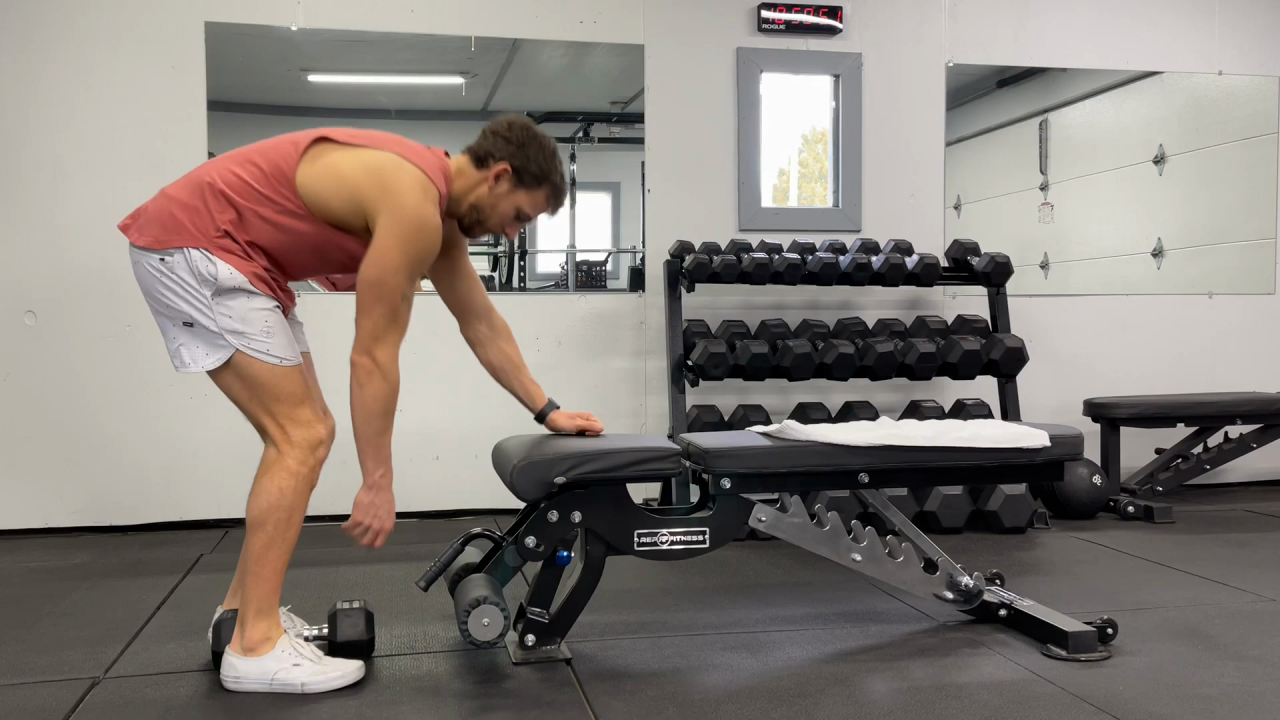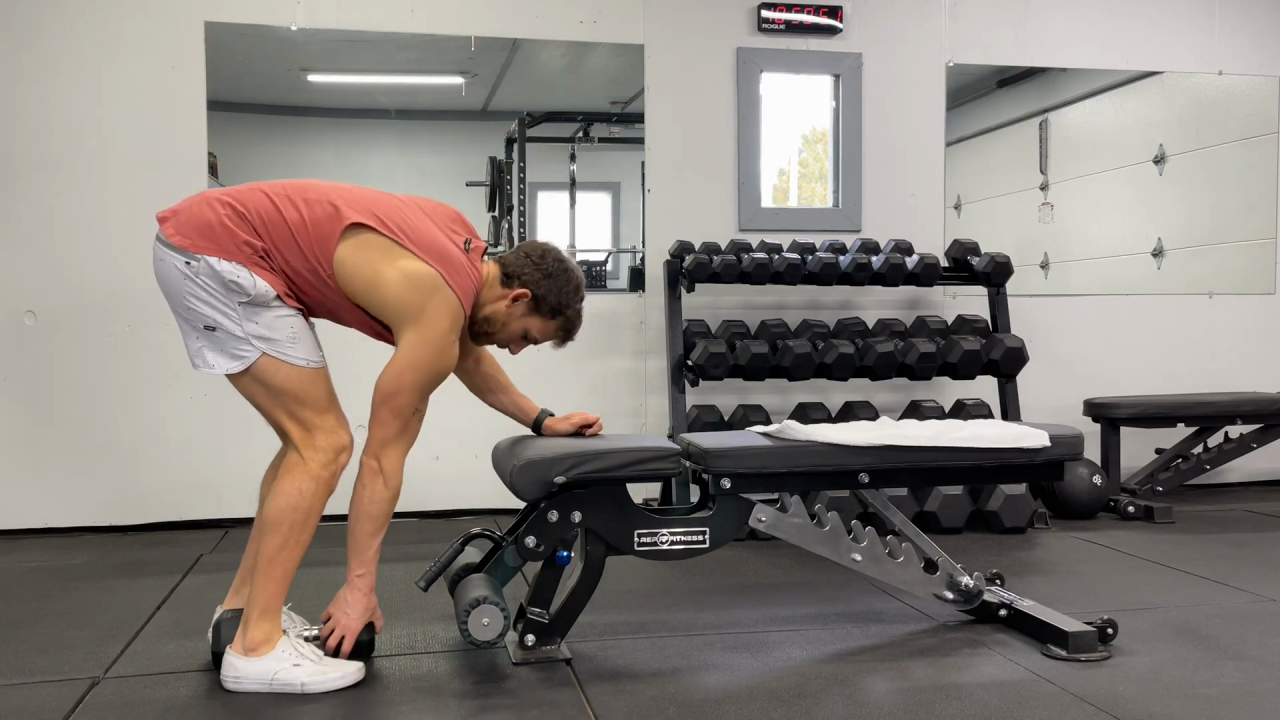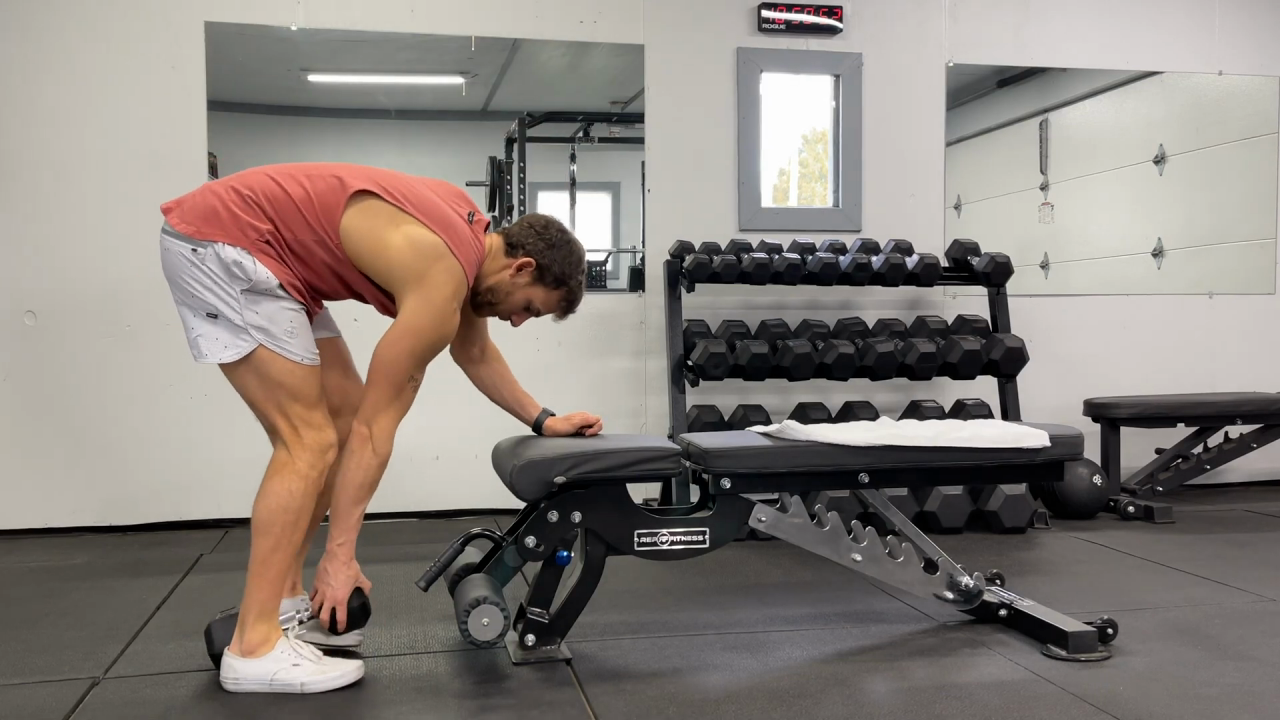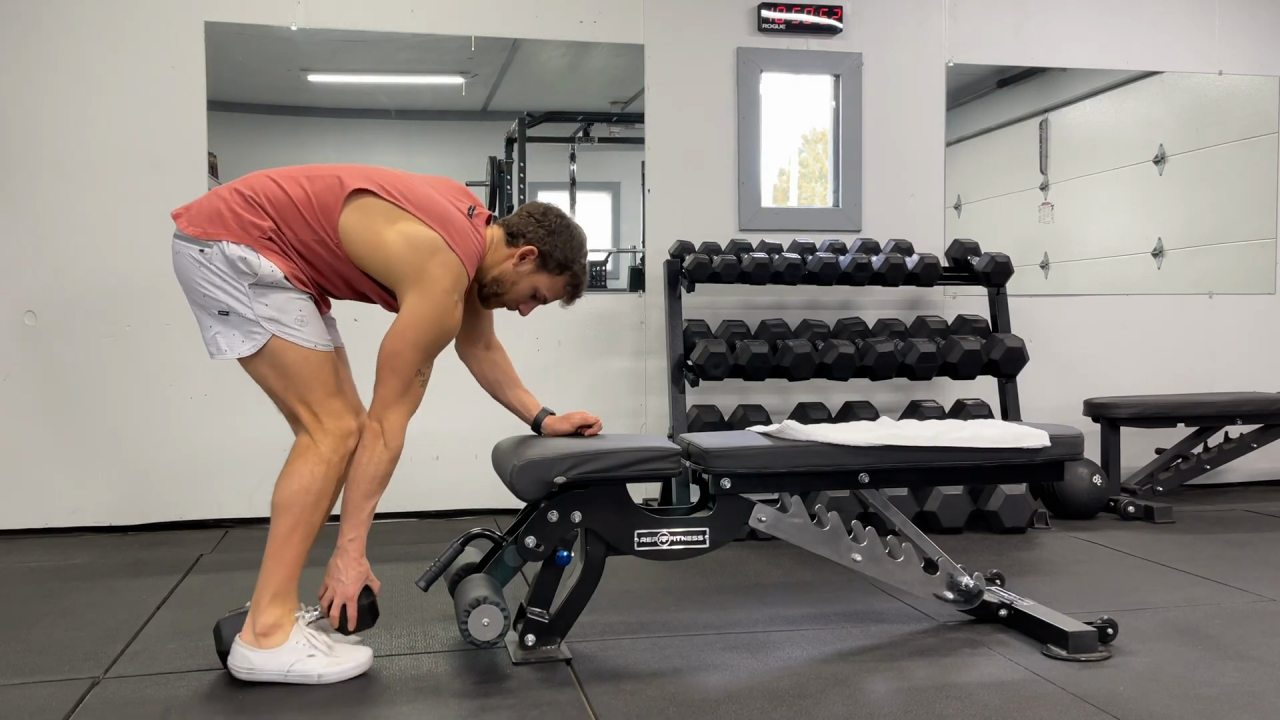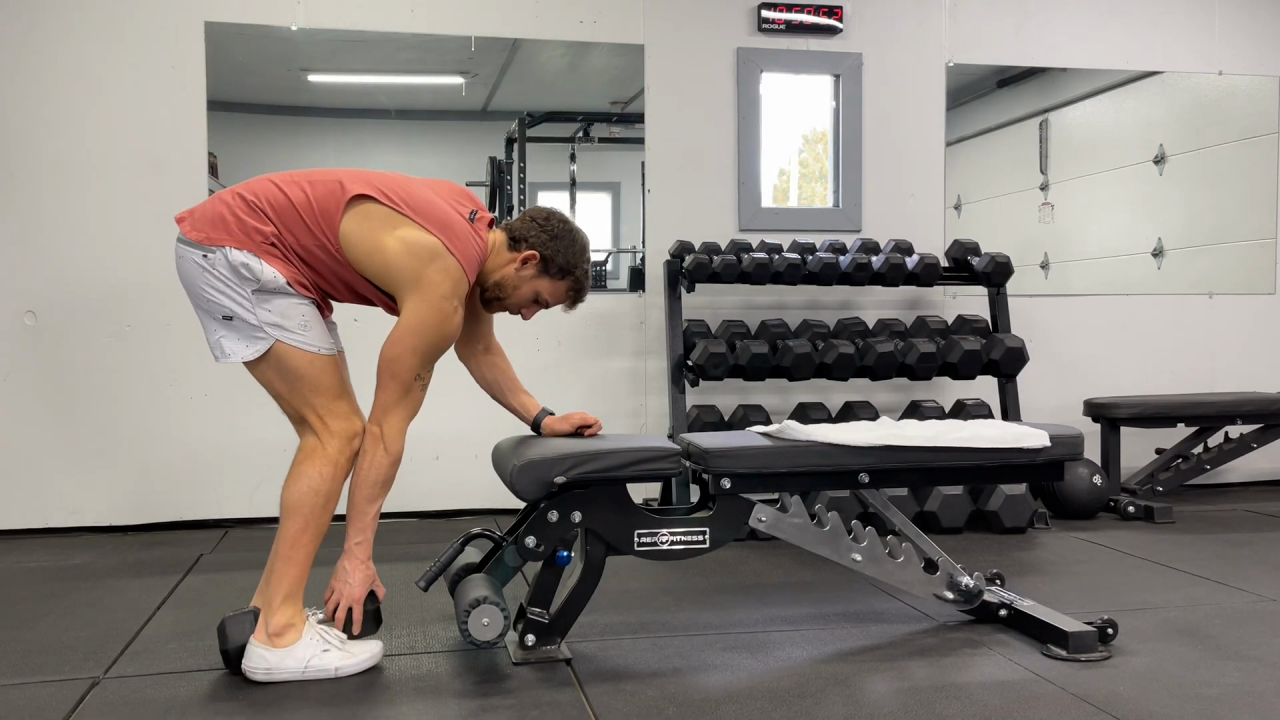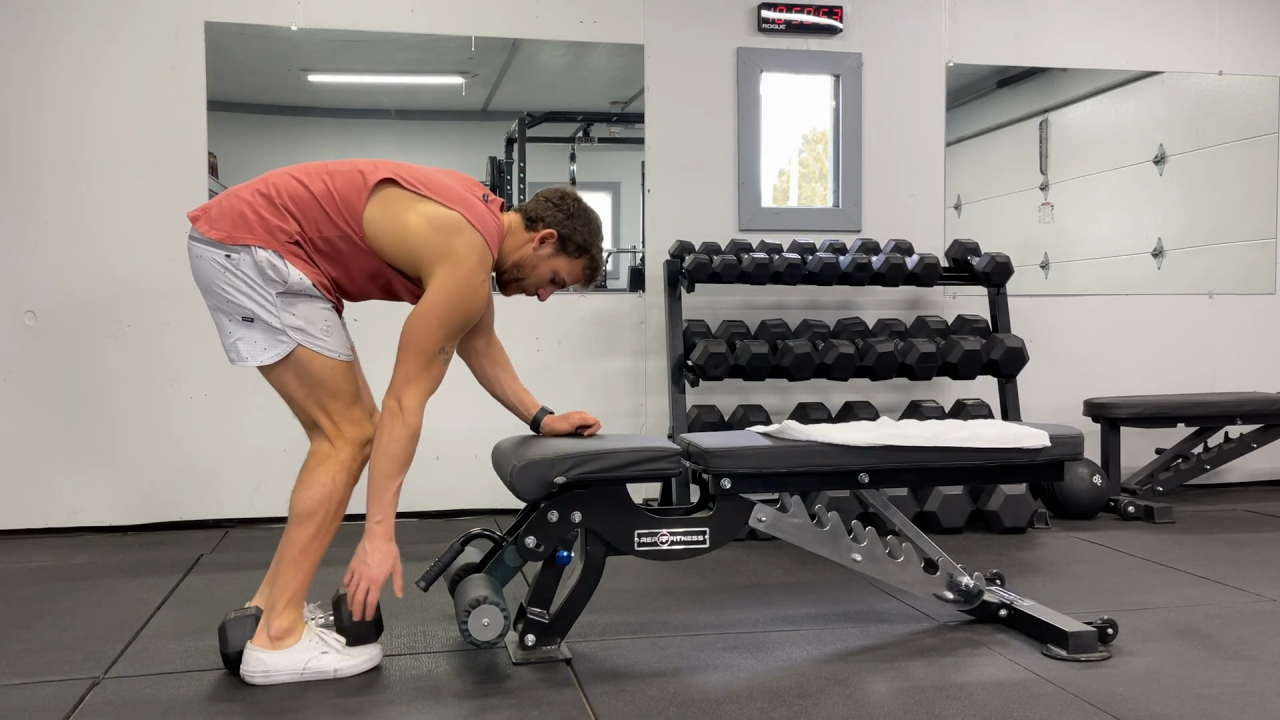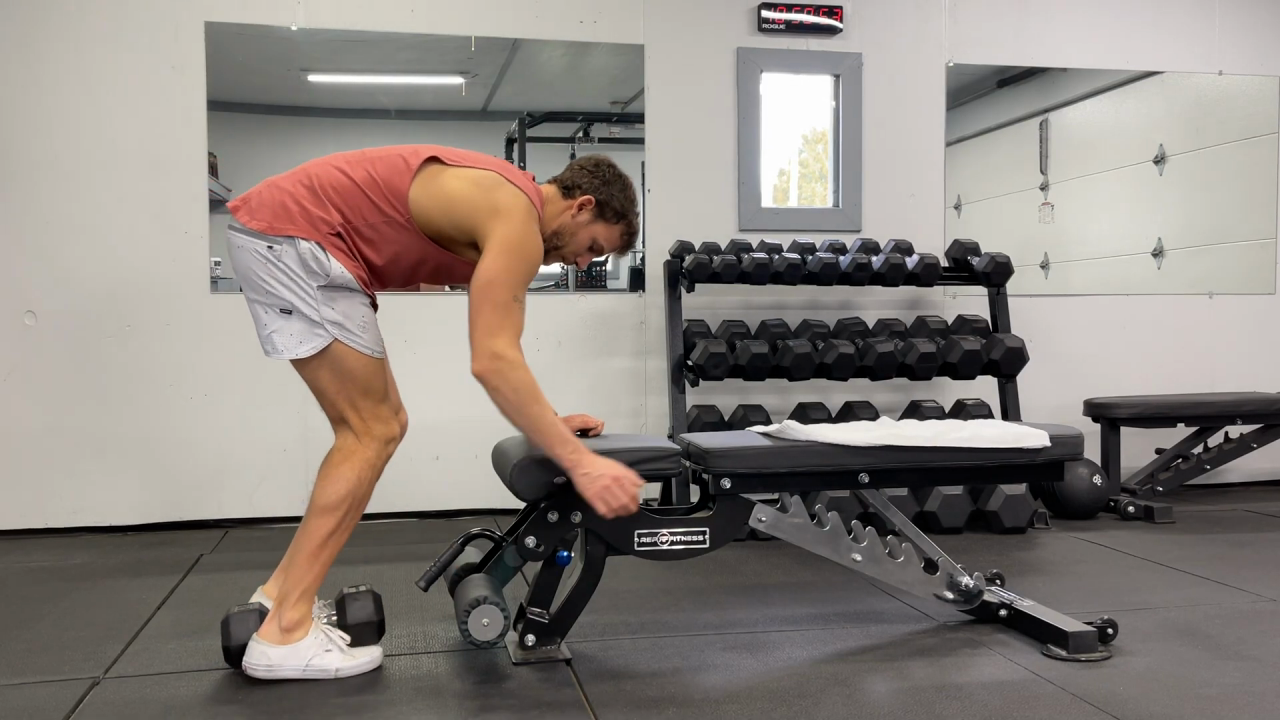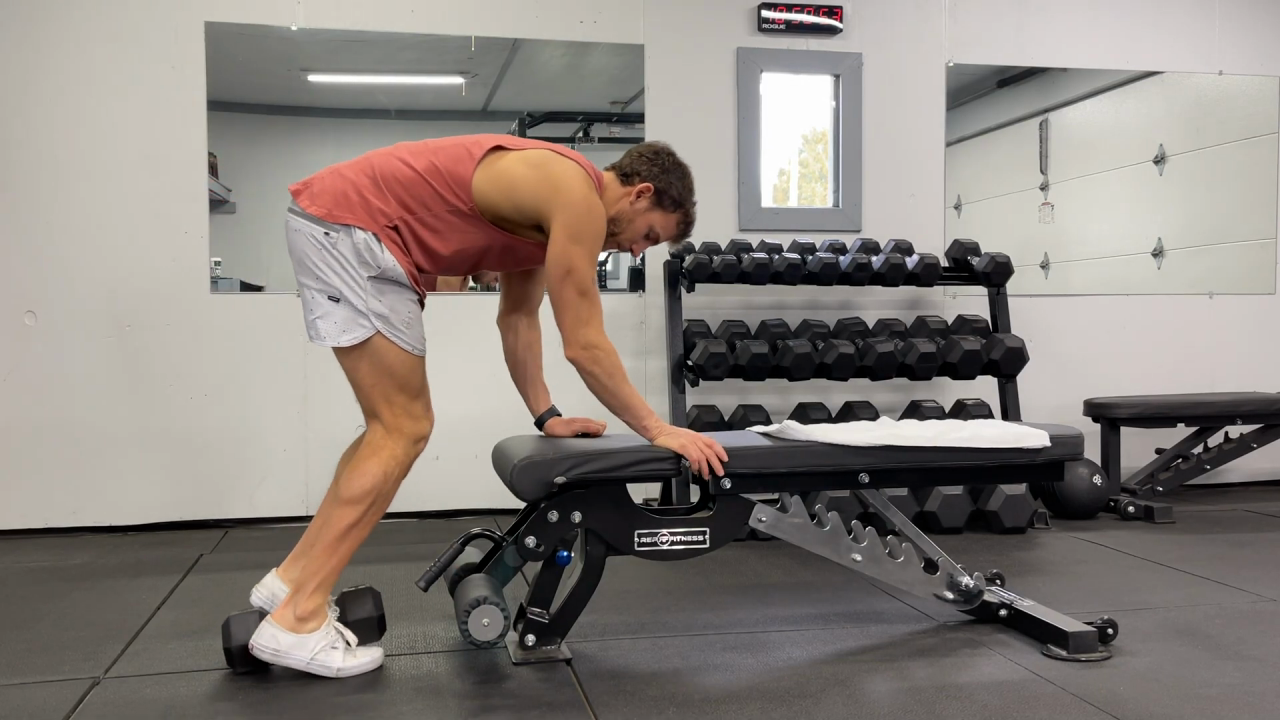
dt=0.3s
person 1, frame 1
left shoulder: (437, 190)
right shoulder: (414, 210)
left elbow: (477, 317)
right elbow: (374, 356)
left wrist: (545, 408)
right wrist: (378, 484)
left hip: (227, 251)
right hip: (188, 244)
left knee: (301, 433)
right knee: (302, 438)
left ankle: (244, 606)
right ankle: (254, 647)
person 1, frame 2
left shoulder: (462, 249)
right shoulder: (436, 317)
left elbow: (471, 358)
right elbow: (383, 458)
left wrist: (541, 420)
right wrist: (359, 587)
left hip: (215, 243)
right hip: (215, 253)
left knee: (312, 437)
right knee: (323, 445)
left ankle: (243, 607)
right ankle: (256, 647)
person 1, frame 3
left shoulder: (467, 231)
right shoulder: (440, 286)
left elbow: (474, 351)
right elbow: (375, 429)
left wrist: (541, 418)
right wrist: (340, 557)
left hip: (245, 245)
right hip: (222, 241)
left knee: (343, 417)
right knee: (310, 442)
left ankle: (281, 601)
right ankle: (255, 646)
person 1, frame 4
left shoulder: (471, 226)
right shoulder: (440, 280)
left elbow: (479, 346)
right elbow: (387, 423)
left wrist: (541, 418)
right wrist: (351, 552)
left hip: (252, 247)
right hip: (230, 242)
left knee: (343, 427)
right knee: (330, 432)
left ankle: (274, 606)
right ankle: (267, 634)
person 1, frame 5
left shoulder: (474, 229)
right shoulder: (441, 284)
left elbow: (479, 348)
right elbow: (388, 426)
left wrist: (541, 418)
right wrist: (358, 555)
left hip: (250, 248)
right hip: (233, 246)
left knee: (338, 429)
right knee: (336, 432)
left ankle: (270, 606)
right ankle: (278, 636)
person 1, frame 6
left shoulder: (483, 218)
right shoulder: (466, 259)
left elbow: (478, 343)
right elbow: (406, 401)
left wrist: (540, 417)
right wrist: (379, 535)
left hip: (248, 243)
right hip: (251, 245)
left knee: (353, 429)
right knee: (347, 437)
left ankle: (271, 605)
right ankle: (277, 639)
person 1, frame 7
left shoulder: (501, 207)
right shoulder: (518, 220)
left elbow: (497, 339)
right elbow: (494, 361)
left wrist: (549, 421)
right wrist: (576, 460)
left hip: (280, 237)
right hip: (293, 237)
left knee: (386, 425)
right knee: (371, 435)
left ankle: (284, 590)
right ankle: (285, 634)
person 1, frame 8
left shoulder: (551, 204)
right shoulder: (581, 201)
left elbow: (518, 319)
right elbow: (585, 345)
left wrist: (545, 416)
right wrist: (657, 430)
left hip: (337, 224)
right hip: (347, 225)
left knee: (399, 423)
right knee: (403, 429)
left ankle: (293, 578)
right ankle: (297, 622)
